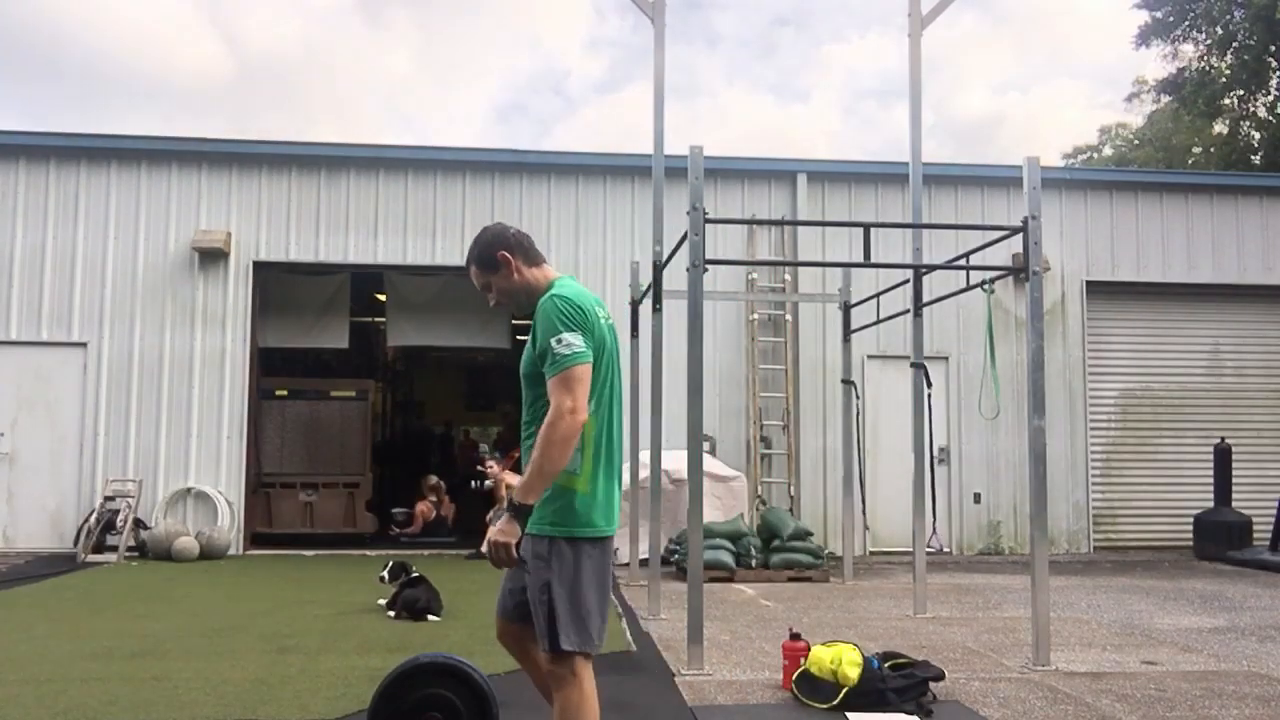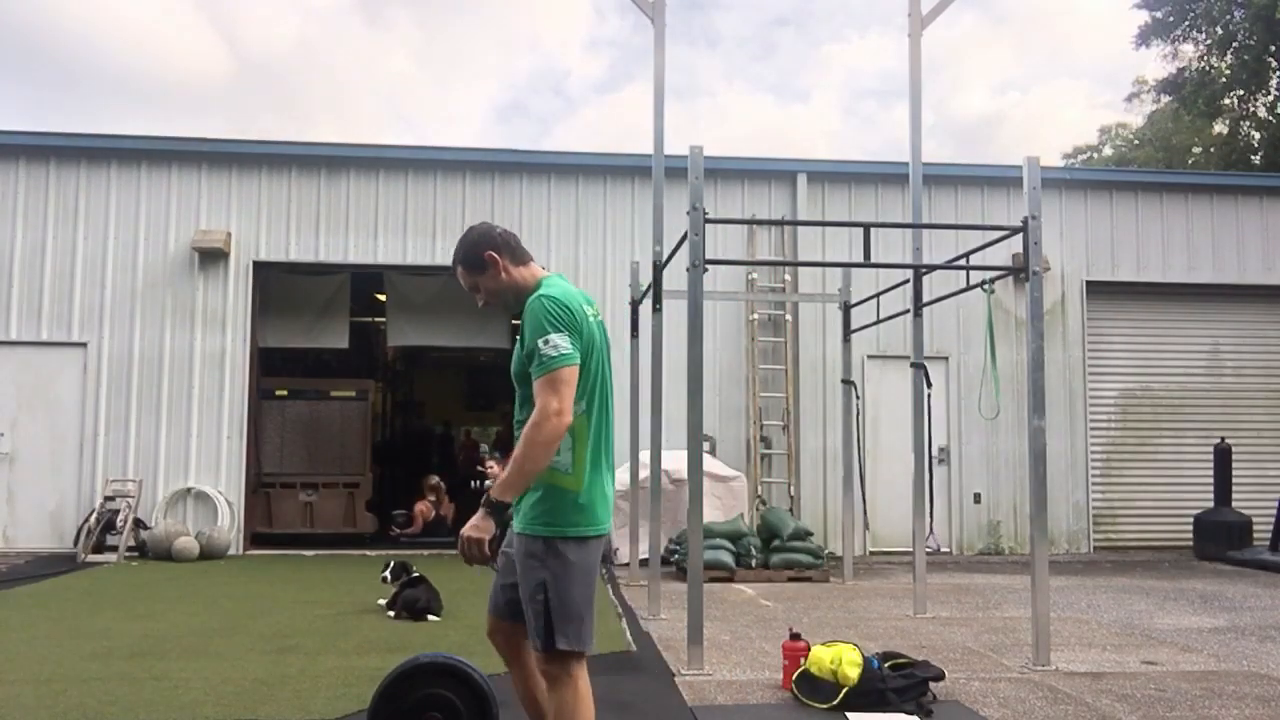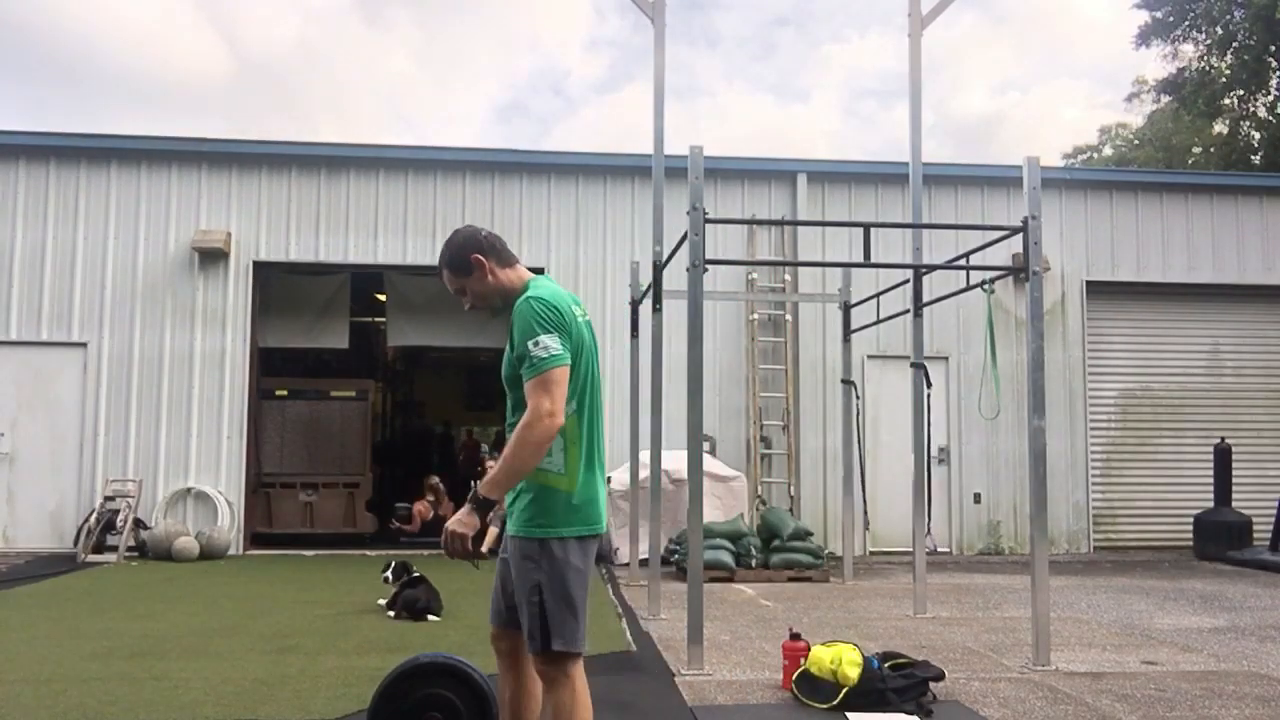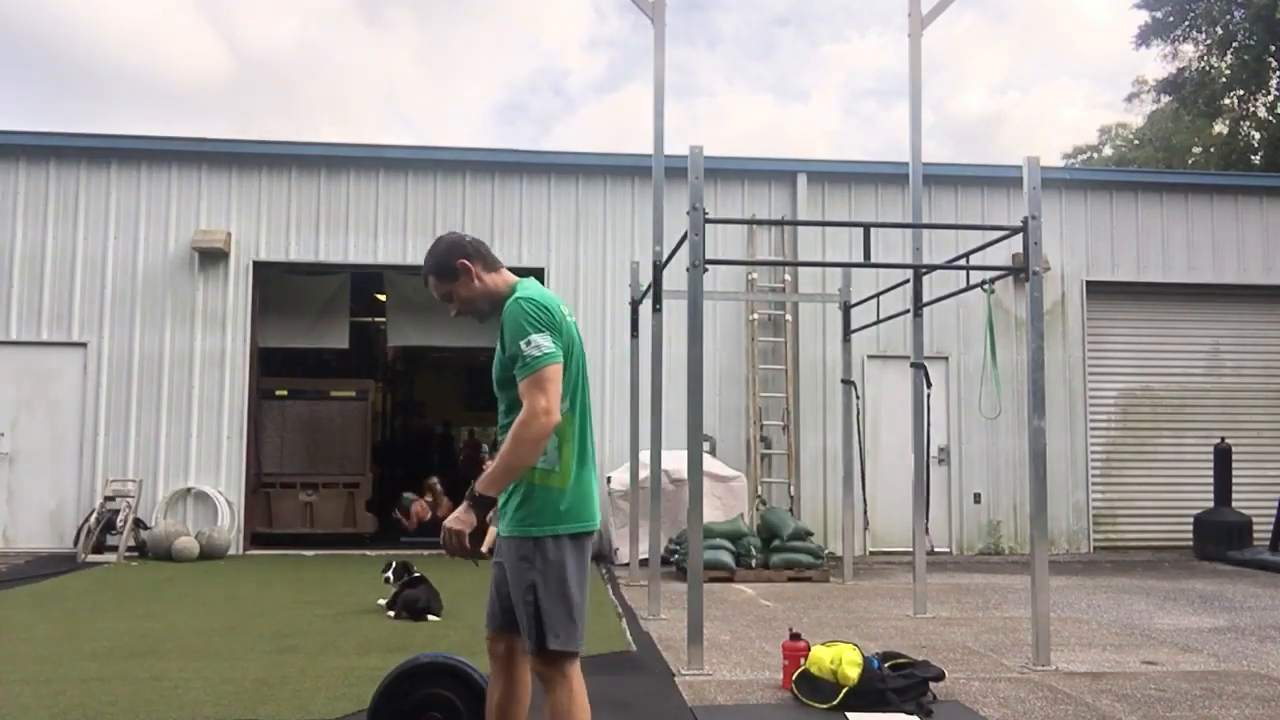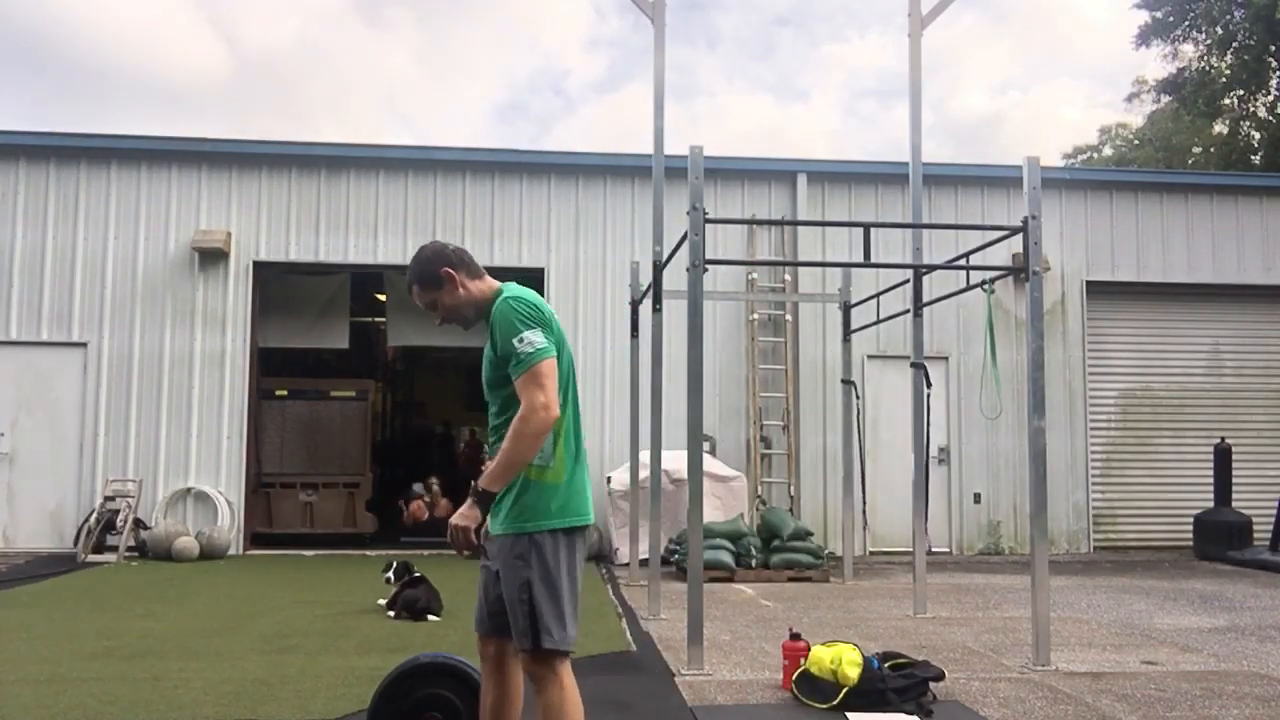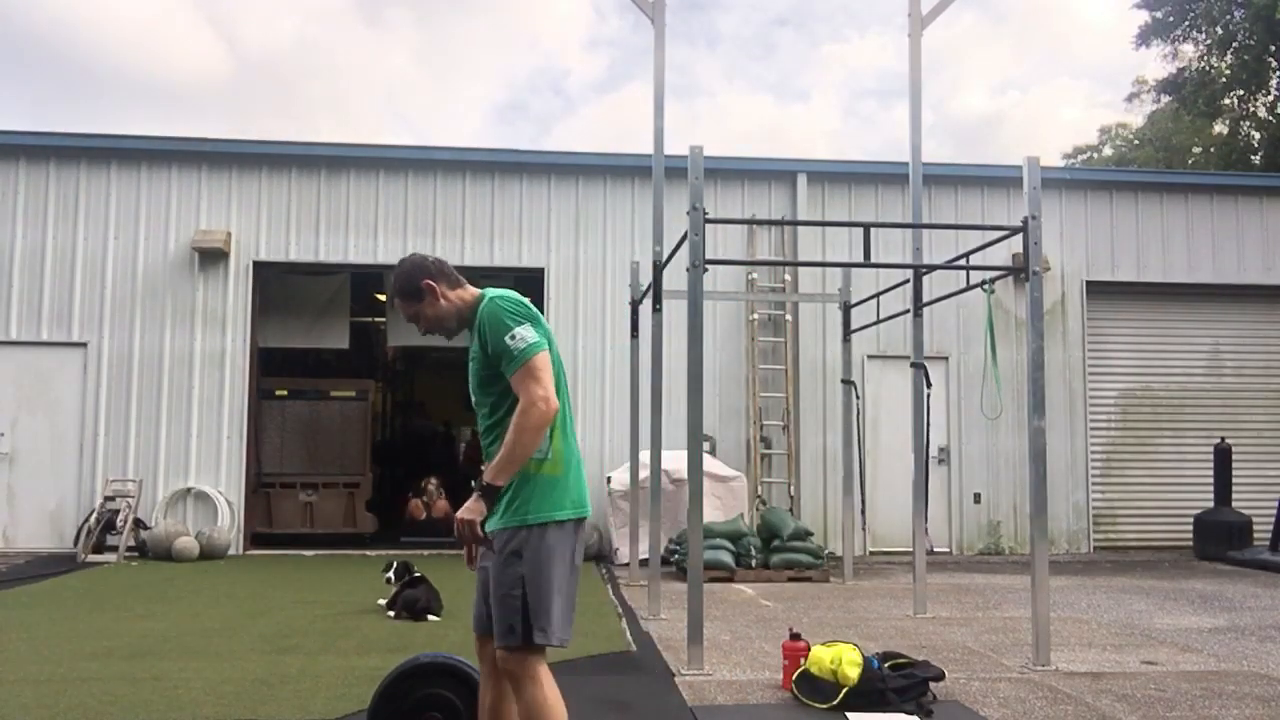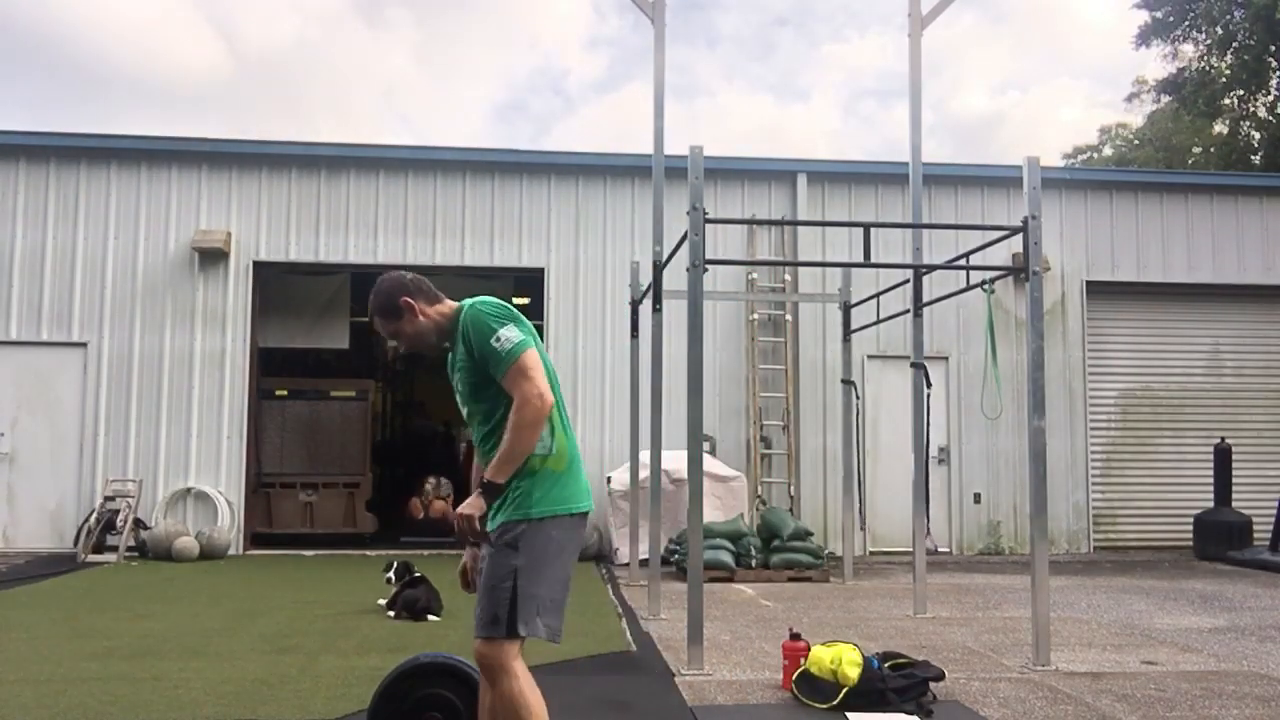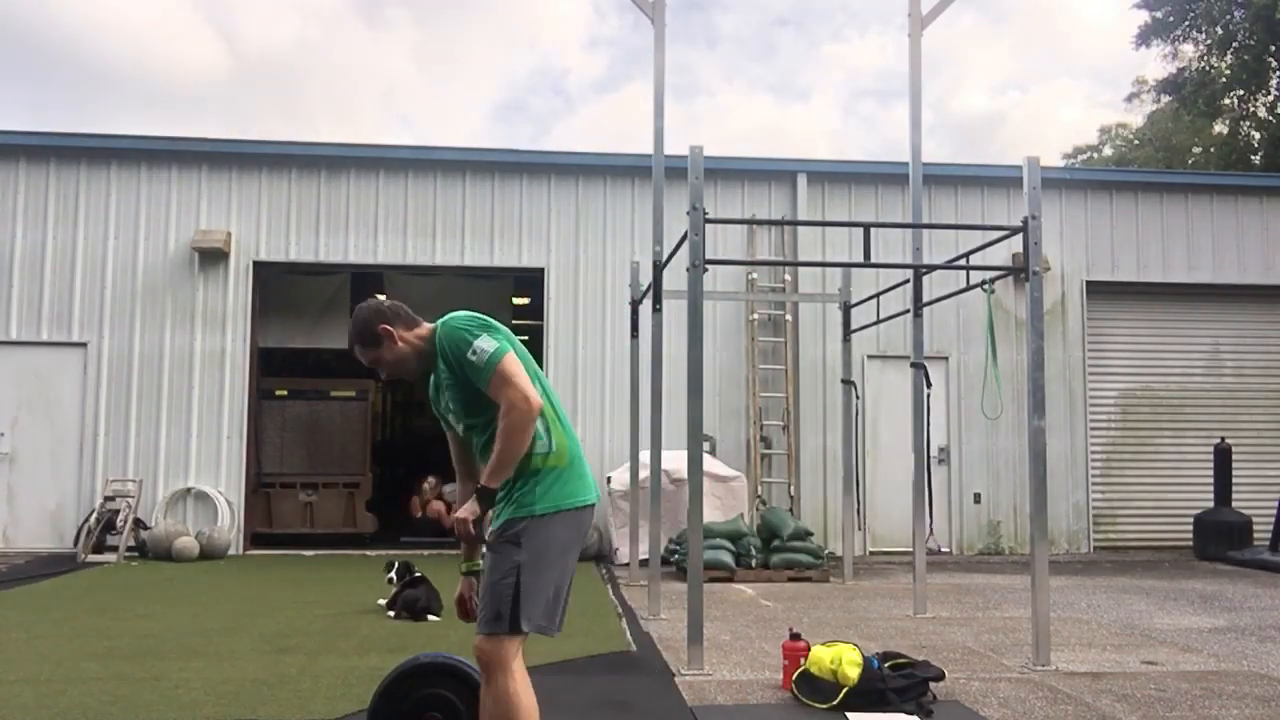
dt=0.1s
person 1, frame 1
left shoulder: (559, 307)
right shoulder: (576, 301)
left elbow: (568, 415)
left wrist: (514, 512)
left hip: (566, 513)
right hip: (555, 509)
left knee: (564, 659)
right knee: (515, 629)
person 1, frame 2
left shoulder: (546, 306)
right shoulder: (566, 300)
left elbow: (553, 416)
left wrist: (492, 508)
left hip: (558, 512)
right hip: (546, 507)
left knee: (559, 659)
right knee: (505, 628)
person 1, frame 3
left shoulder: (536, 307)
right shoulder: (547, 303)
left elbow: (546, 417)
left wrist: (477, 505)
left hip: (553, 515)
right hip: (535, 511)
left knee: (556, 661)
right knee: (509, 643)
person 1, frame 4
left shoulder: (524, 308)
right shoulder: (533, 307)
left elbow: (541, 415)
left wrist: (474, 503)
right wrist: (492, 503)
left hip: (546, 514)
right hip: (527, 512)
left knee: (553, 661)
right knee: (504, 647)
person 1, frame 5
left shoulder: (514, 308)
right shoulder: (501, 319)
left elbow: (542, 409)
left wrist: (479, 499)
right wrist: (492, 505)
left hip: (541, 514)
right hip: (517, 512)
left knee: (544, 661)
right knee: (495, 648)
person 1, frame 6
left shoulder: (499, 310)
right shoulder: (484, 328)
left elbow: (541, 402)
left wrist: (484, 493)
right wrist: (492, 499)
left hip: (537, 508)
right hip: (514, 509)
left knee: (521, 659)
right knee: (493, 652)
person 1, frame 7
left shoulder: (481, 318)
right shoulder: (459, 354)
left elbow: (536, 397)
left wrist: (486, 492)
right wrist: (476, 543)
left hip: (543, 502)
right hip: (521, 501)
left knee: (498, 652)
right knee: (494, 650)
person 1, frame 8
left shoulder: (458, 332)
right shoulder: (440, 384)
left elbow: (525, 402)
right elbow: (468, 472)
left wrist: (483, 497)
right wrist: (470, 567)
left hip: (549, 498)
right hip: (527, 501)
left knee: (497, 649)
right knee: (494, 650)
